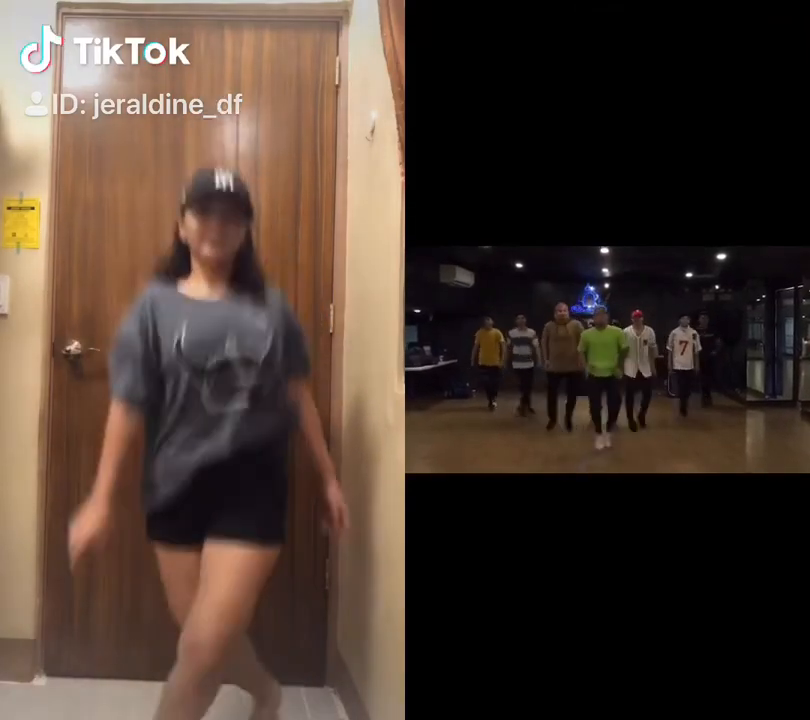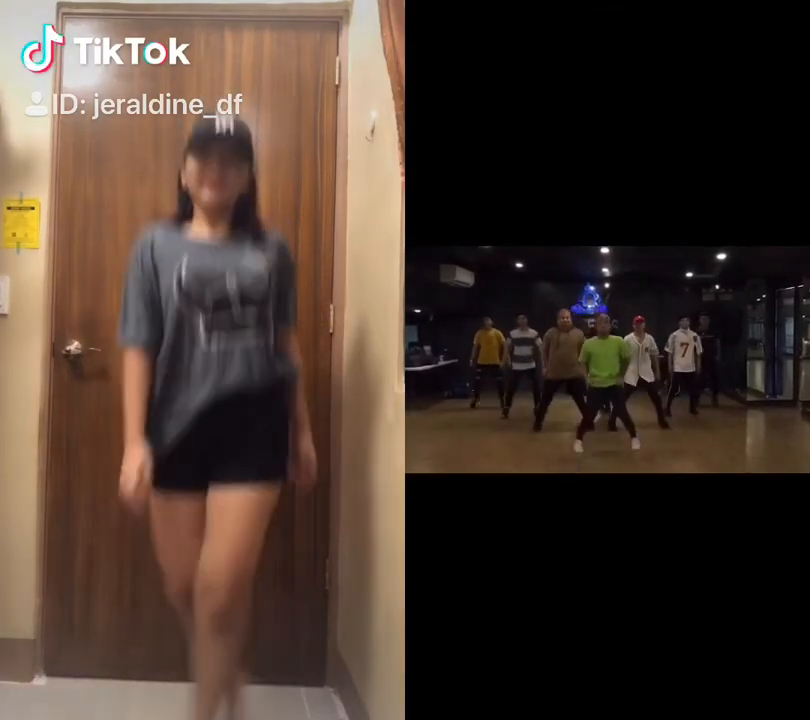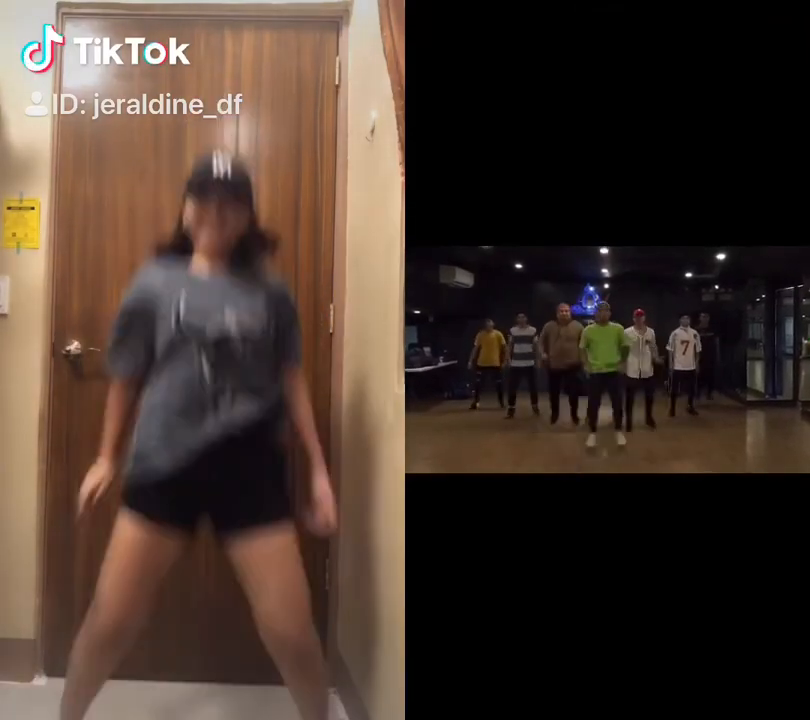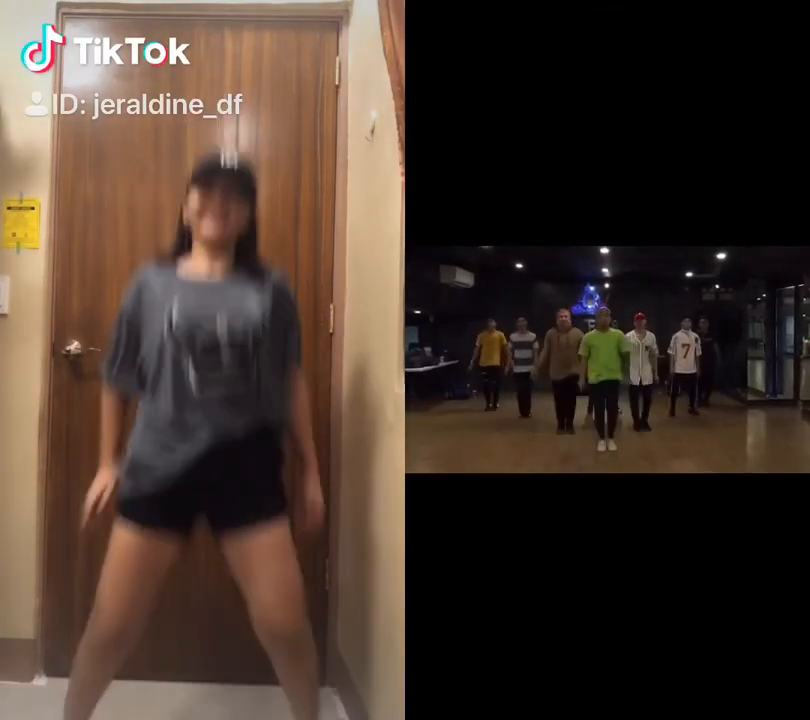
dt=0.2s
person 1, frame 1
left shoulder: (270, 306)
right shoulder: (156, 304)
left elbow: (298, 394)
right elbow: (126, 403)
left wrist: (328, 477)
right wrist: (100, 499)
left hip: (250, 480)
right hip: (177, 484)
left knee: (206, 646)
right knee: (202, 638)
person 1, frame 2
left shoulder: (271, 250)
right shoulder: (157, 246)
left elbow: (285, 340)
right elbow: (137, 346)
left wrist: (302, 430)
right wrist: (134, 441)
left hip: (252, 432)
right hip: (178, 432)
left knee: (220, 593)
right knee: (184, 590)
person 1, frame 3
left shoulder: (269, 293)
right shoulder: (155, 282)
left elbow: (292, 382)
right elbow: (125, 372)
left wrist: (318, 470)
right wrist: (105, 458)
left hip: (249, 467)
right hip: (162, 467)
left knee: (291, 635)
right knee: (110, 624)
person 1, frame 4
left shoulder: (271, 291)
right shoulder: (151, 285)
left elbow: (292, 383)
right elbow: (120, 380)
left wrist: (311, 473)
right wrist: (107, 463)
left hip: (245, 473)
right hip: (159, 472)
left knee: (286, 628)
right knee: (110, 628)
